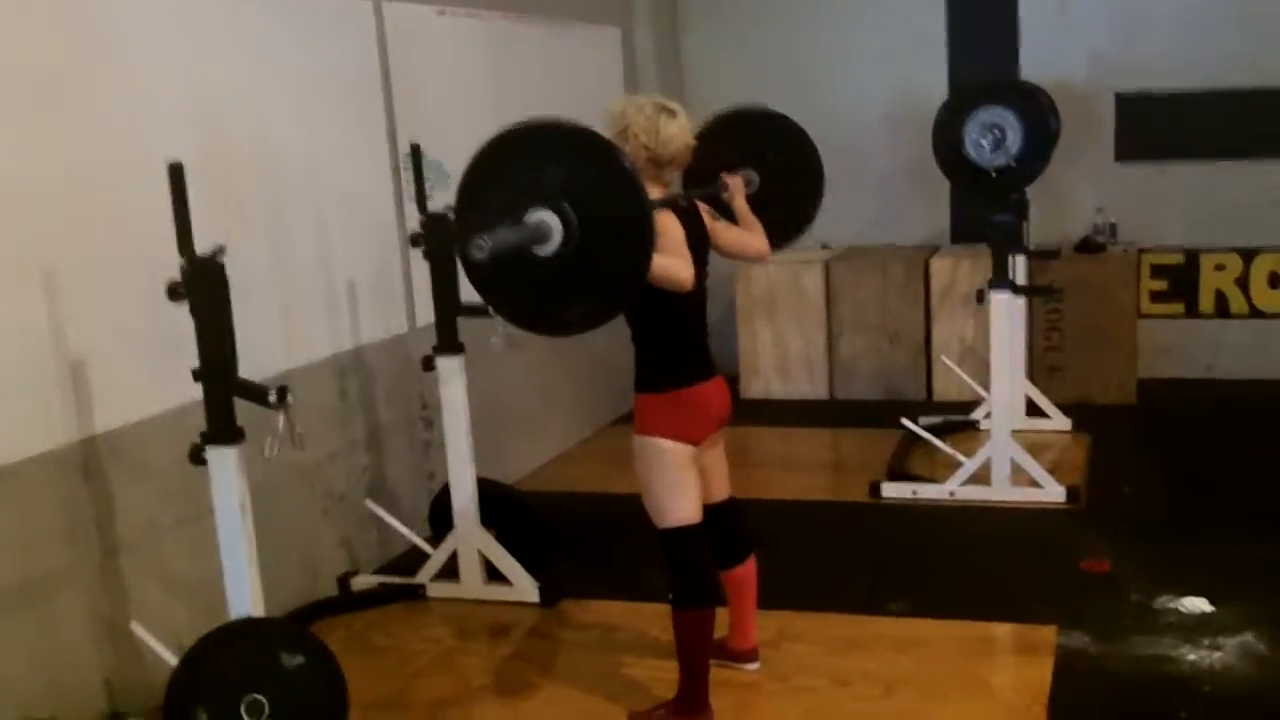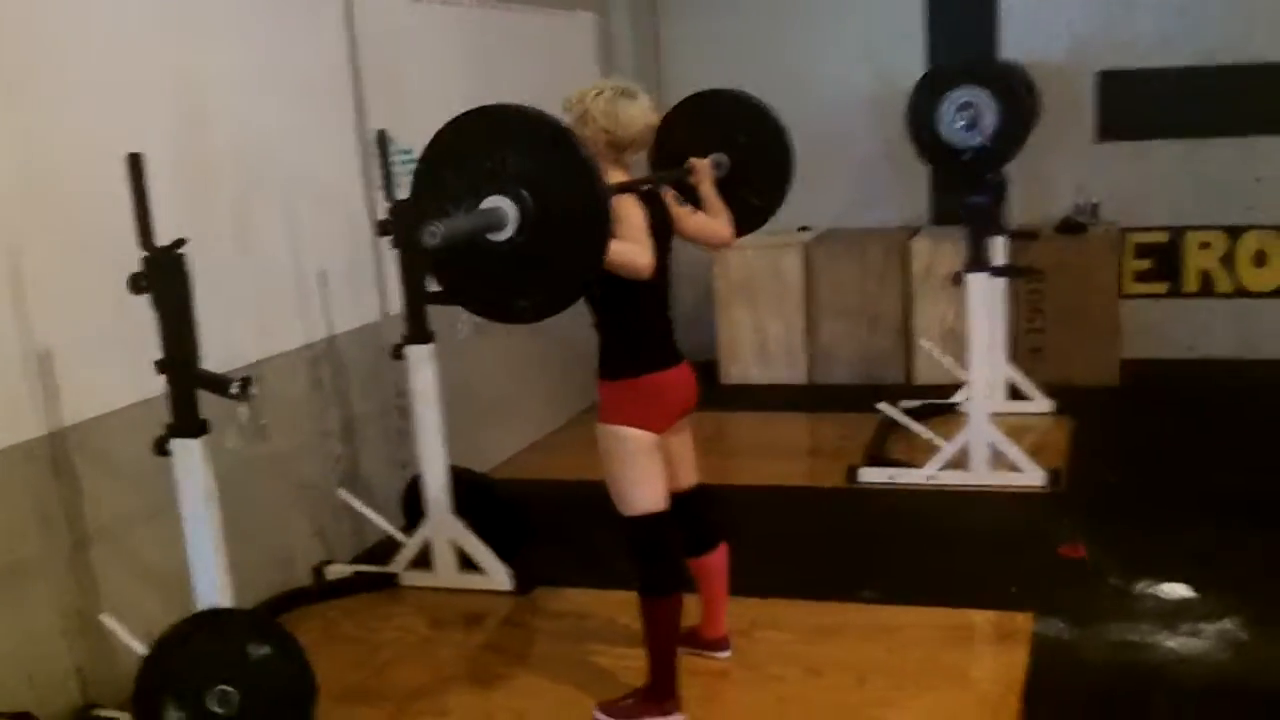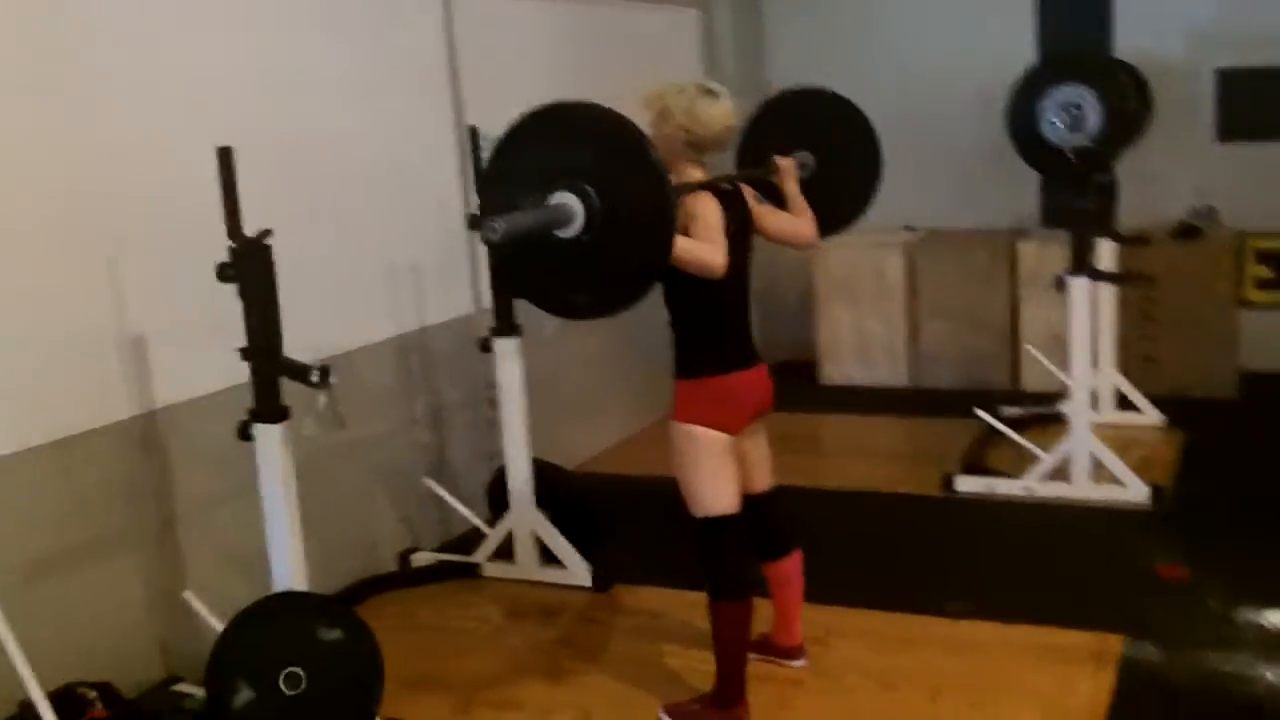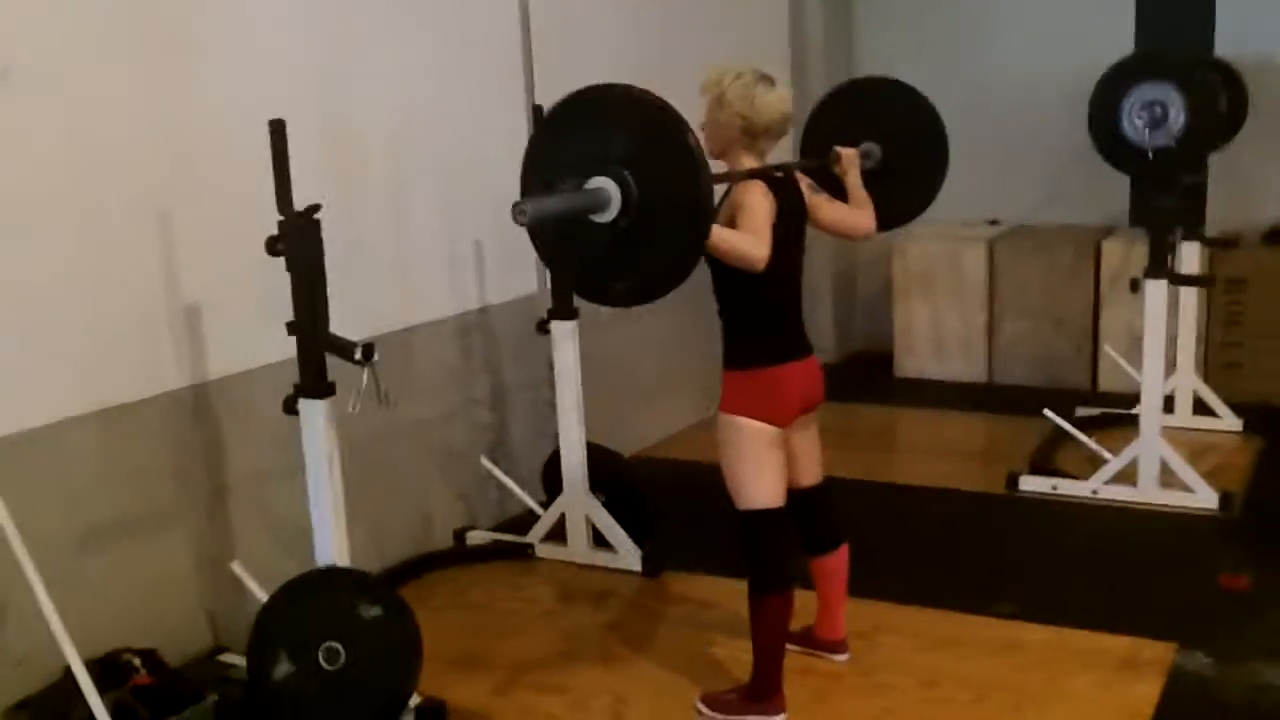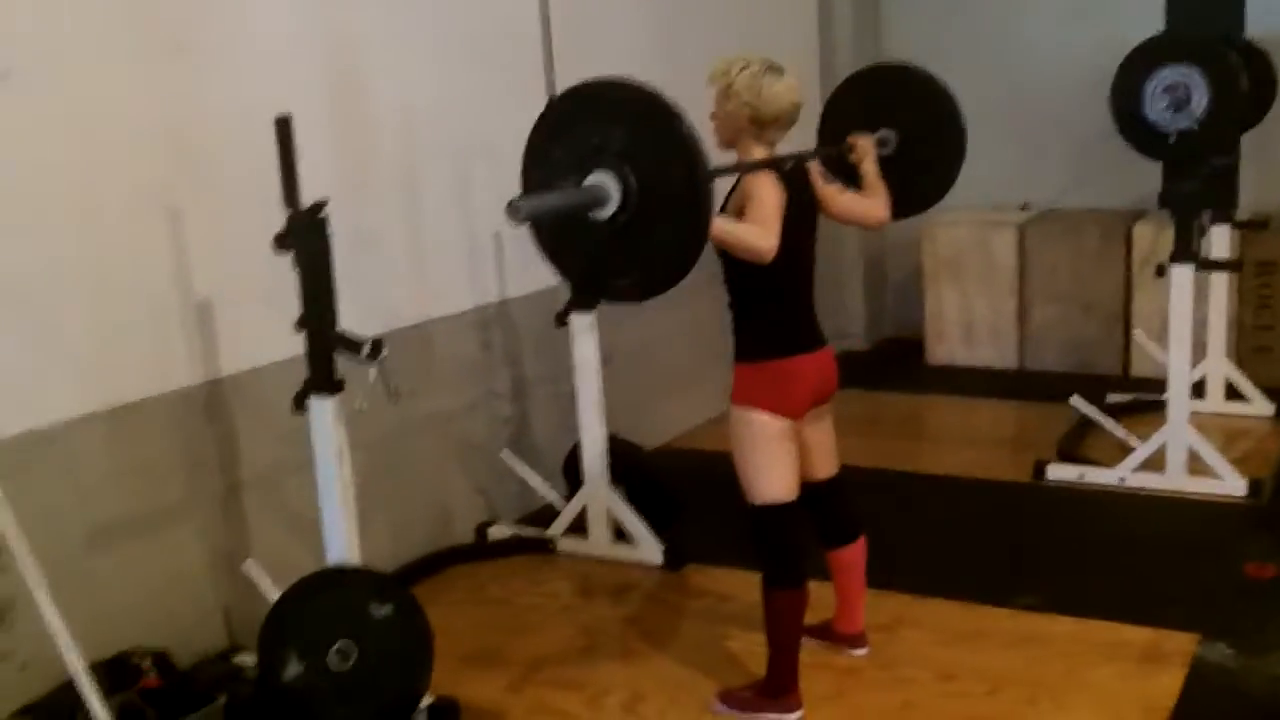
dt=0.2s
person 1, frame 1
left shoulder: (652, 219)
right shoulder: (692, 210)
left elbow: (679, 275)
right elbow: (757, 247)
right wrist: (738, 199)
left hip: (670, 403)
right hip: (706, 389)
left knee: (685, 550)
right knee: (723, 522)
right ankle: (741, 642)
person 1, frame 2
left shoulder: (618, 204)
right shoulder: (657, 196)
left elbow: (639, 262)
right elbow: (723, 232)
right wrist: (705, 183)
left hip: (633, 390)
right hip: (672, 376)
left knee: (650, 538)
right knee: (692, 509)
right ankle: (713, 630)
person 1, frame 3
left shoulder: (695, 202)
right shoulder: (737, 194)
left elbow: (711, 261)
right elbow: (806, 232)
right wrist: (789, 181)
left hip: (709, 390)
right hip: (749, 377)
left knee: (721, 540)
right knee: (765, 513)
right ankle: (788, 637)
person 1, frame 4
left shoulder: (748, 193)
right shoulder: (793, 184)
left elbow: (754, 253)
right elbow: (863, 224)
right wrist: (851, 174)
left hip: (758, 383)
right hip: (799, 369)
left knee: (764, 534)
right knee: (813, 506)
right ankle: (830, 632)
person 1, frame 5
left shoulder: (758, 184)
right shoulder: (804, 173)
left elbow: (761, 246)
right elbow: (877, 211)
right wrist: (867, 160)
left hip: (771, 375)
right hip: (813, 360)
left knee: (777, 529)
right knee: (829, 498)
right ankle: (849, 625)
